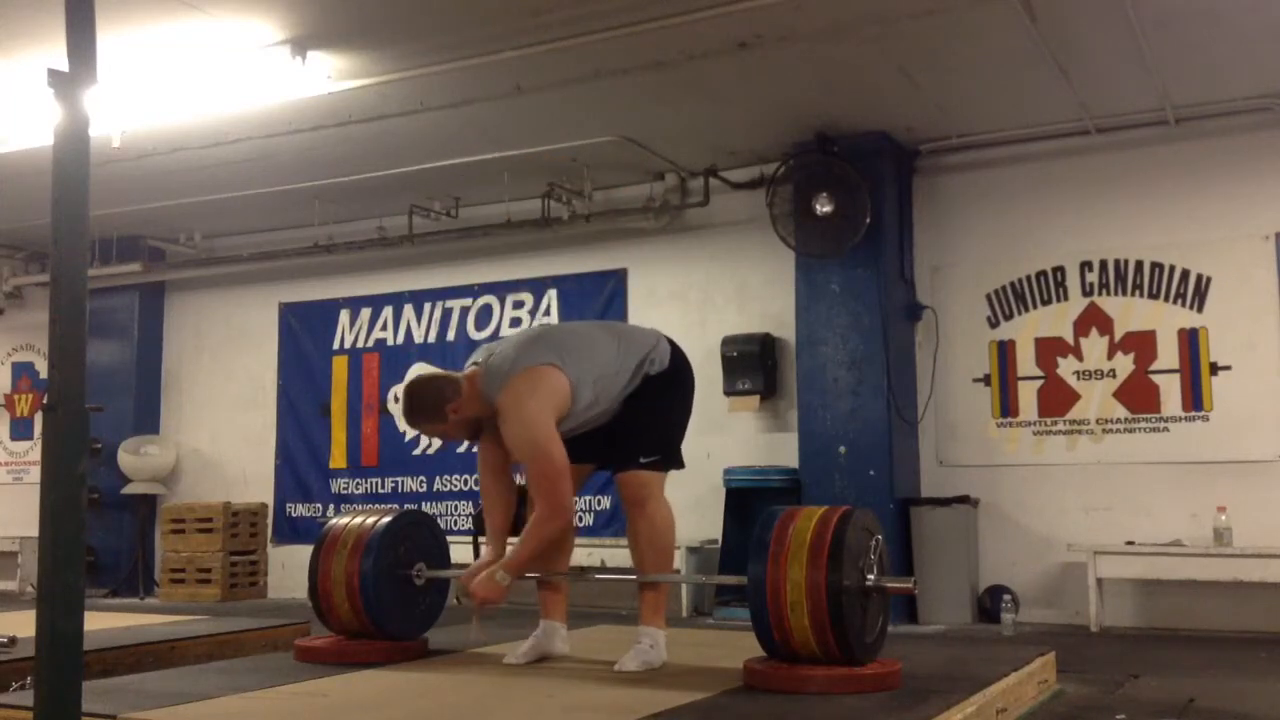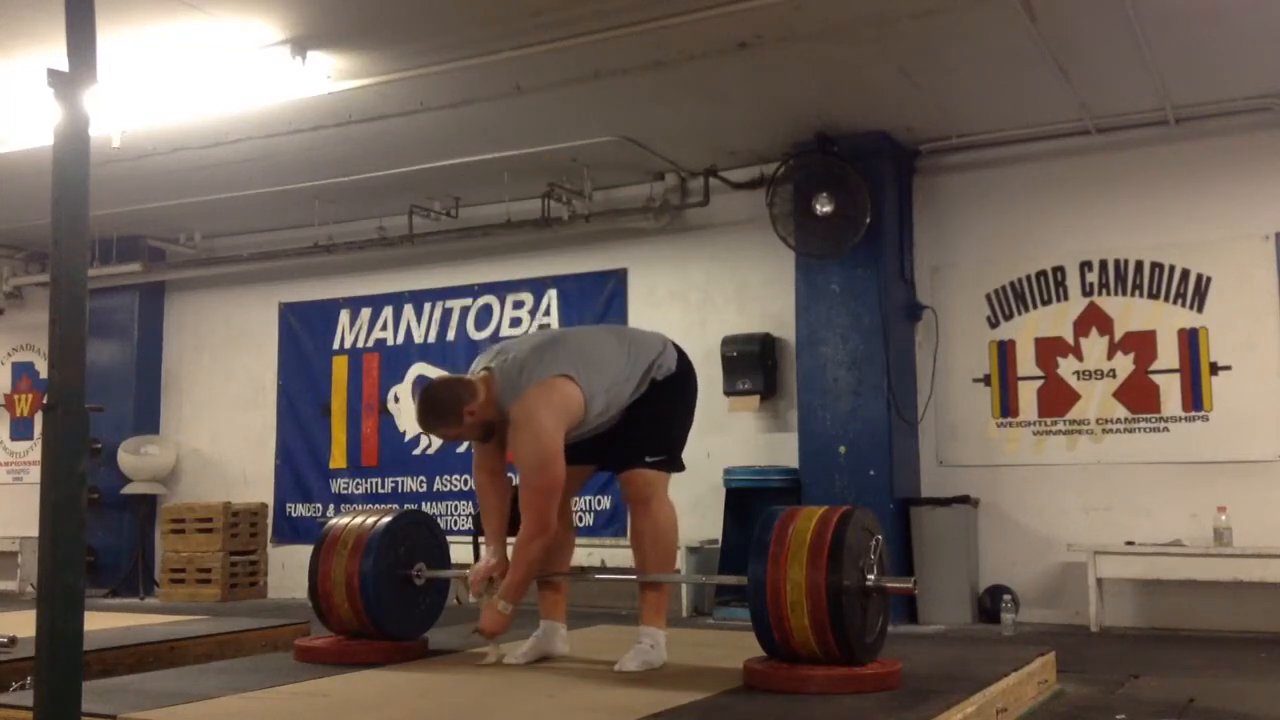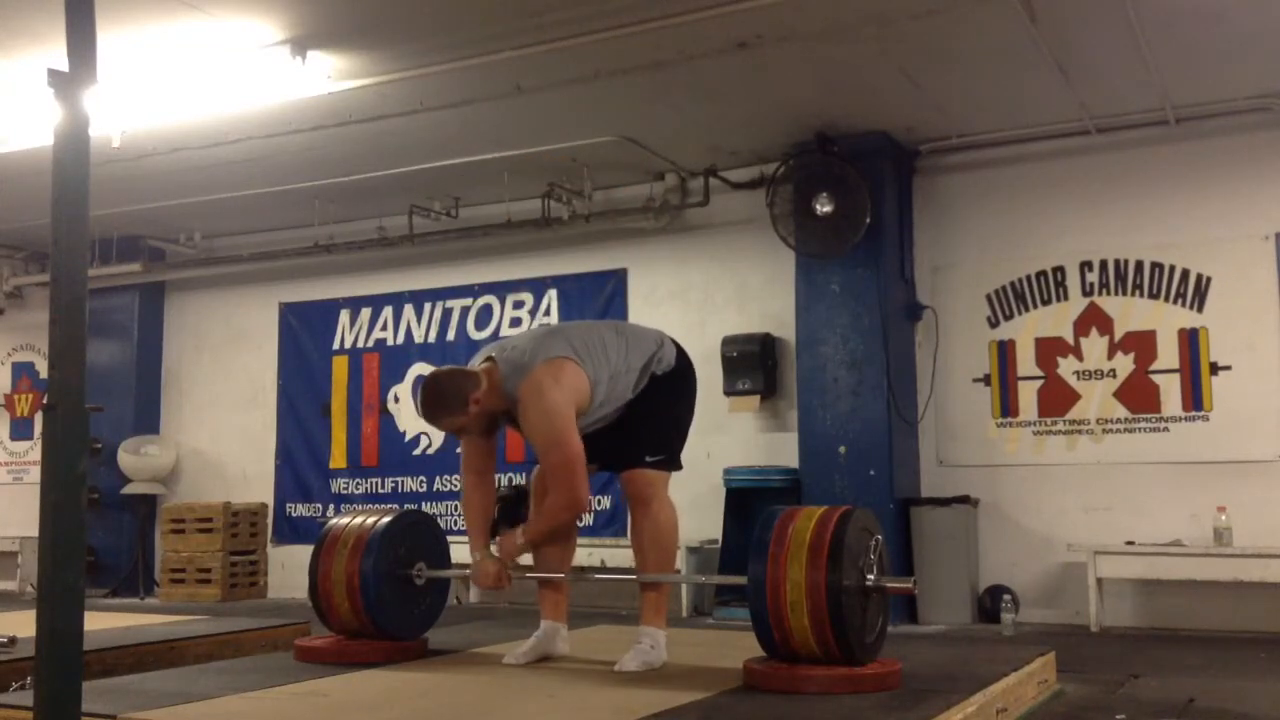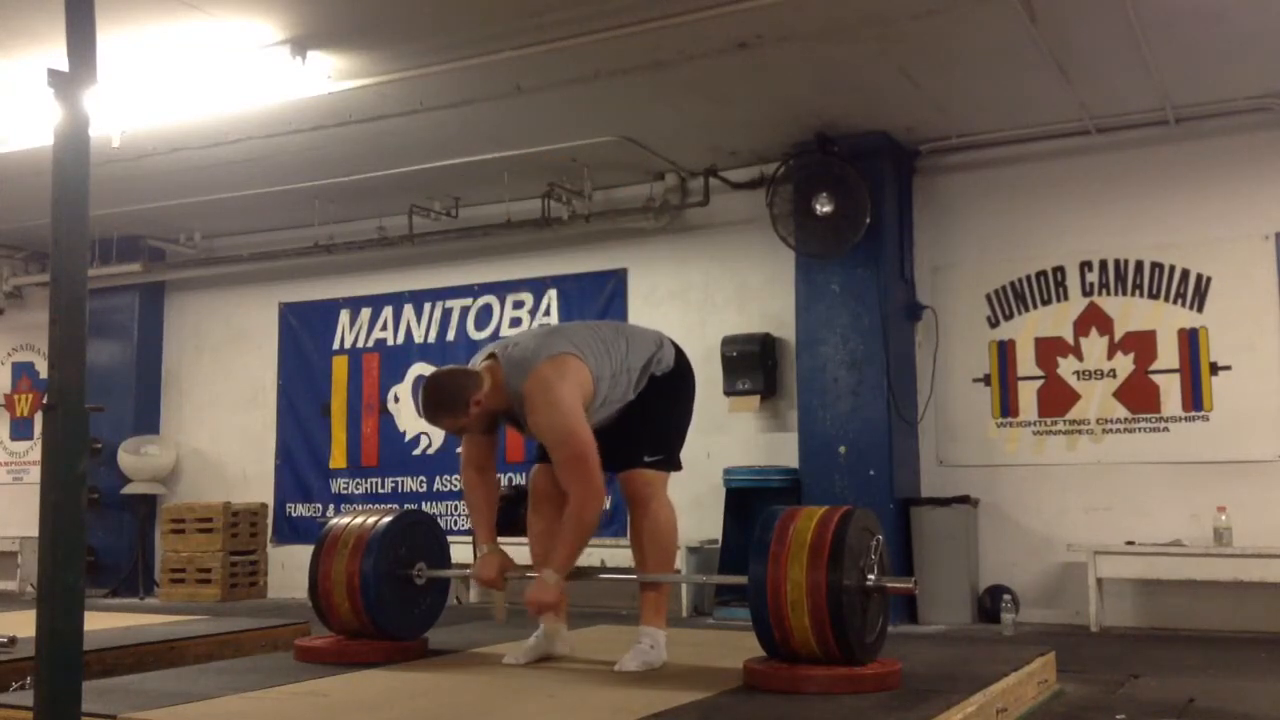
dt=0.5s
person 1, frame 1
left shoulder: (520, 405)
right shoulder: (475, 383)
left elbow: (558, 510)
right elbow: (494, 474)
left wrist: (502, 576)
right wrist: (493, 551)
left hip: (655, 376)
right hip: (602, 387)
left knee: (639, 489)
right knee: (544, 490)
left ankle: (652, 635)
right ankle: (552, 630)
person 1, frame 2
left shoulder: (533, 414)
right shoulder: (480, 384)
left elbow: (538, 527)
right elbow: (488, 473)
left wrist: (503, 604)
right wrist: (494, 551)
left hip: (659, 378)
right hip: (606, 385)
left knee: (643, 488)
right knee: (549, 496)
left ankle: (652, 635)
right ankle: (552, 630)
person 1, frame 3
left shoulder: (540, 398)
right shoulder: (475, 383)
left elbow: (574, 498)
right elbow: (475, 474)
left wrist: (521, 538)
right wrist: (480, 554)
left hip: (658, 375)
right hip: (605, 393)
left knee: (644, 487)
right knee: (543, 488)
left ankle: (653, 636)
right ankle: (552, 630)
person 1, frame 4
left shoulder: (547, 397)
right shoulder: (474, 382)
left elbow: (589, 494)
right elbow: (476, 470)
left wrist: (552, 576)
right wrist: (486, 549)
left hip: (657, 376)
right hip: (605, 390)
left knee: (642, 487)
right knee: (543, 489)
left ankle: (652, 635)
right ankle: (551, 631)
